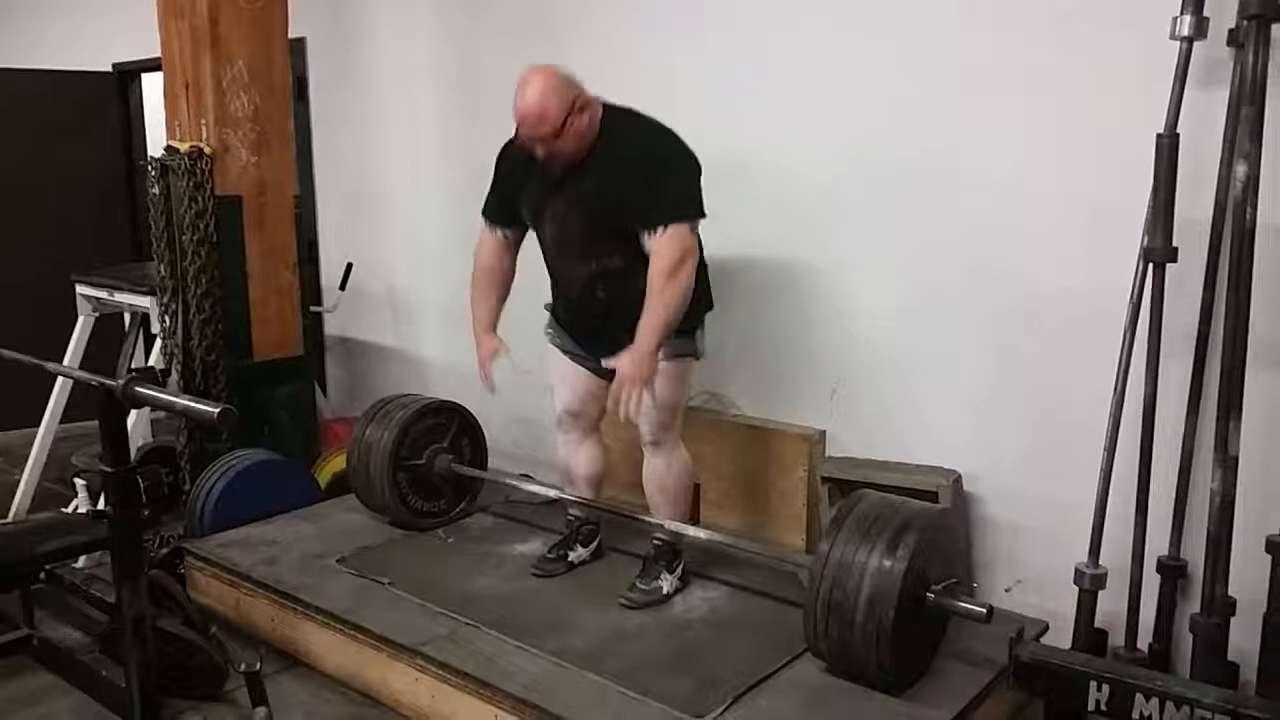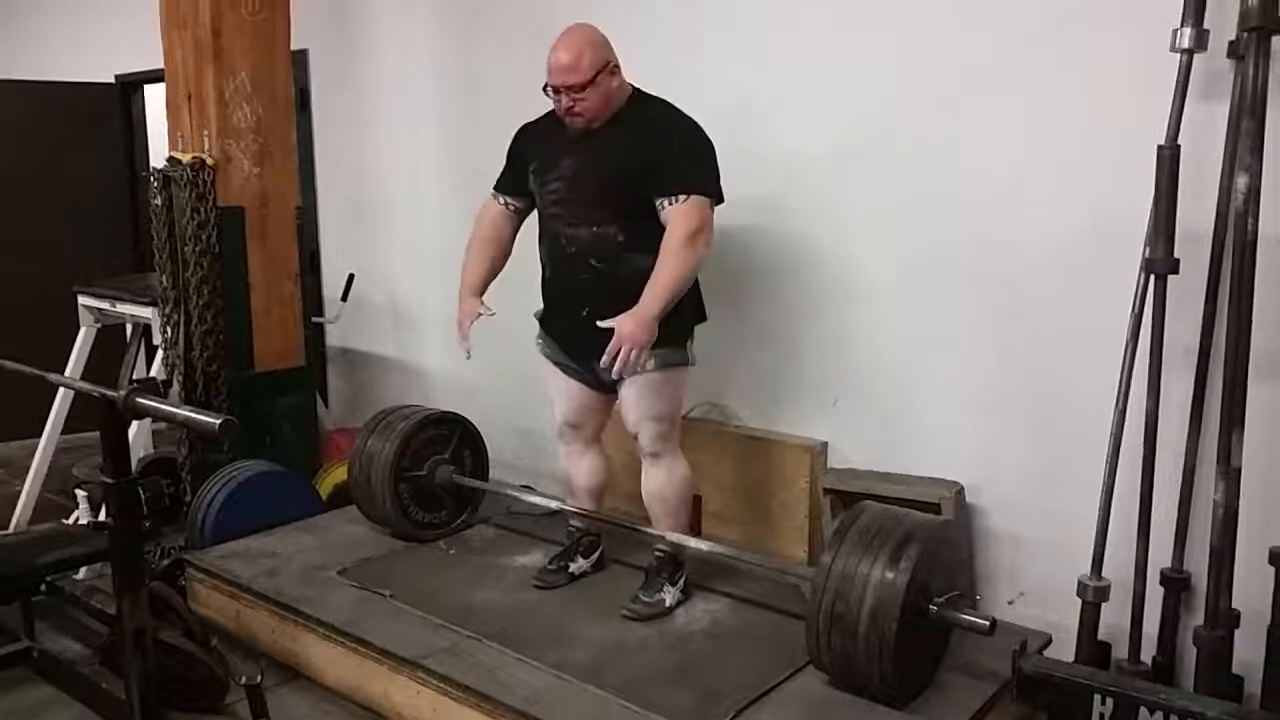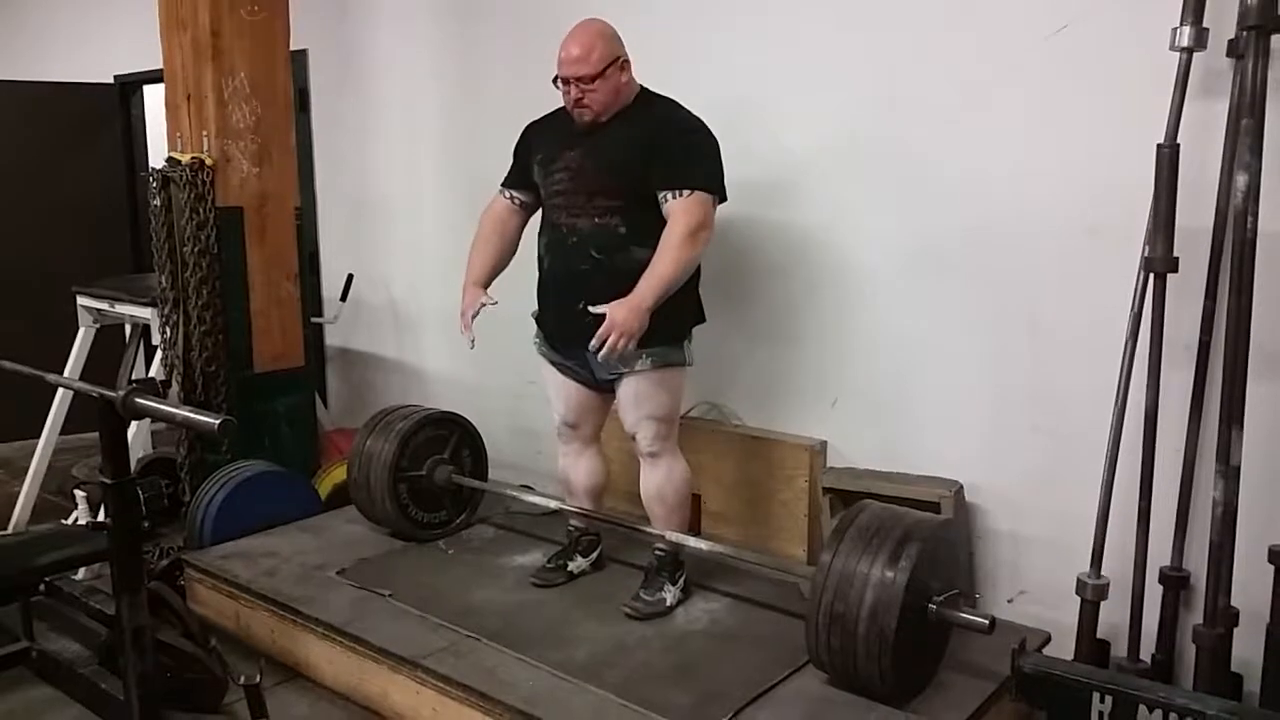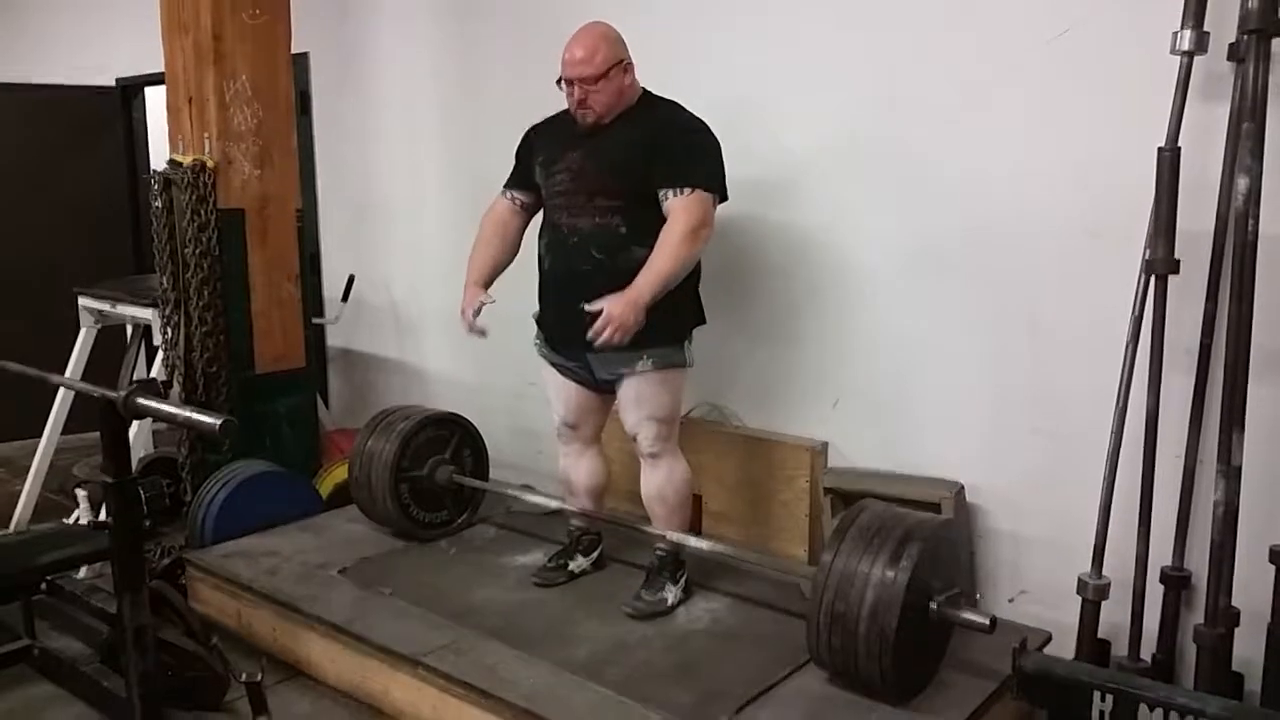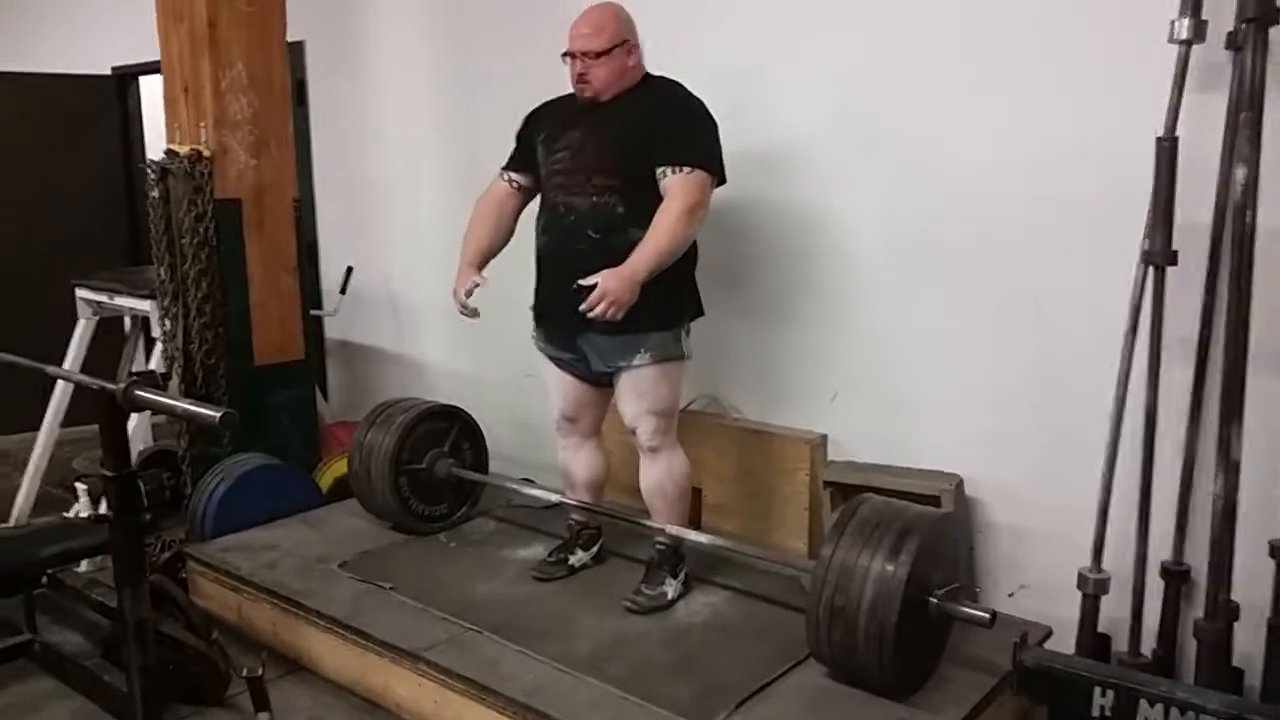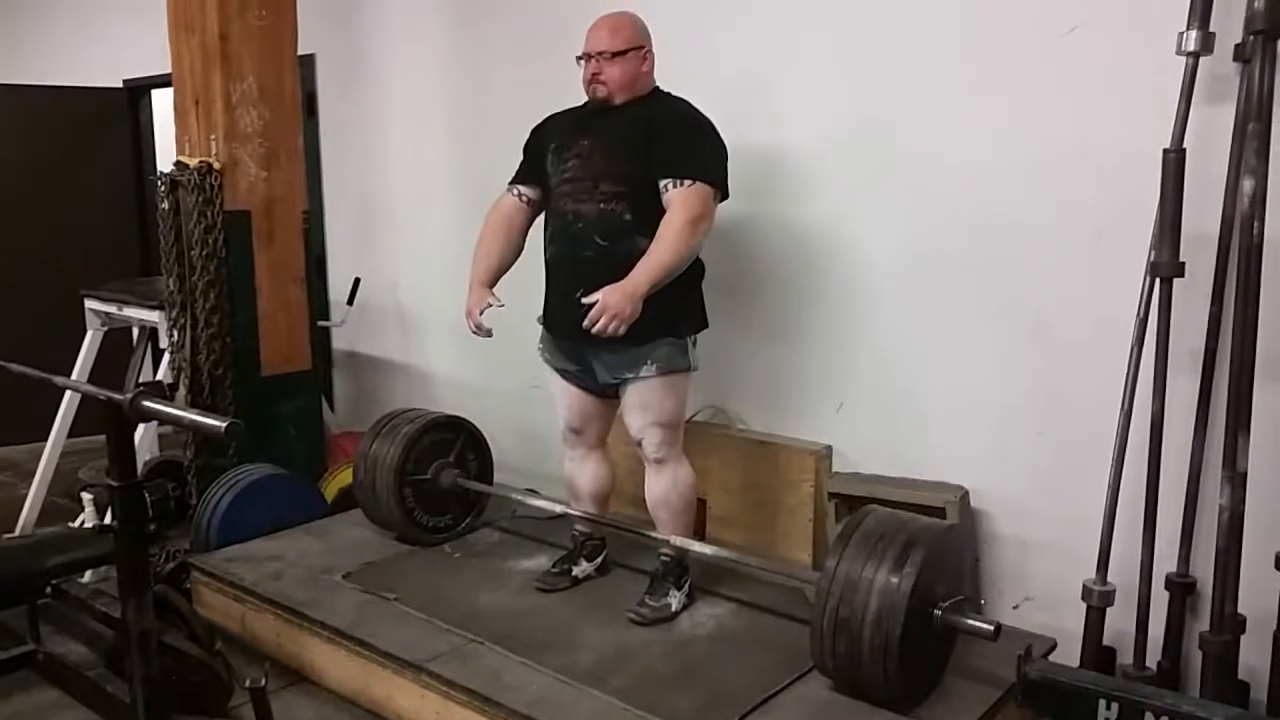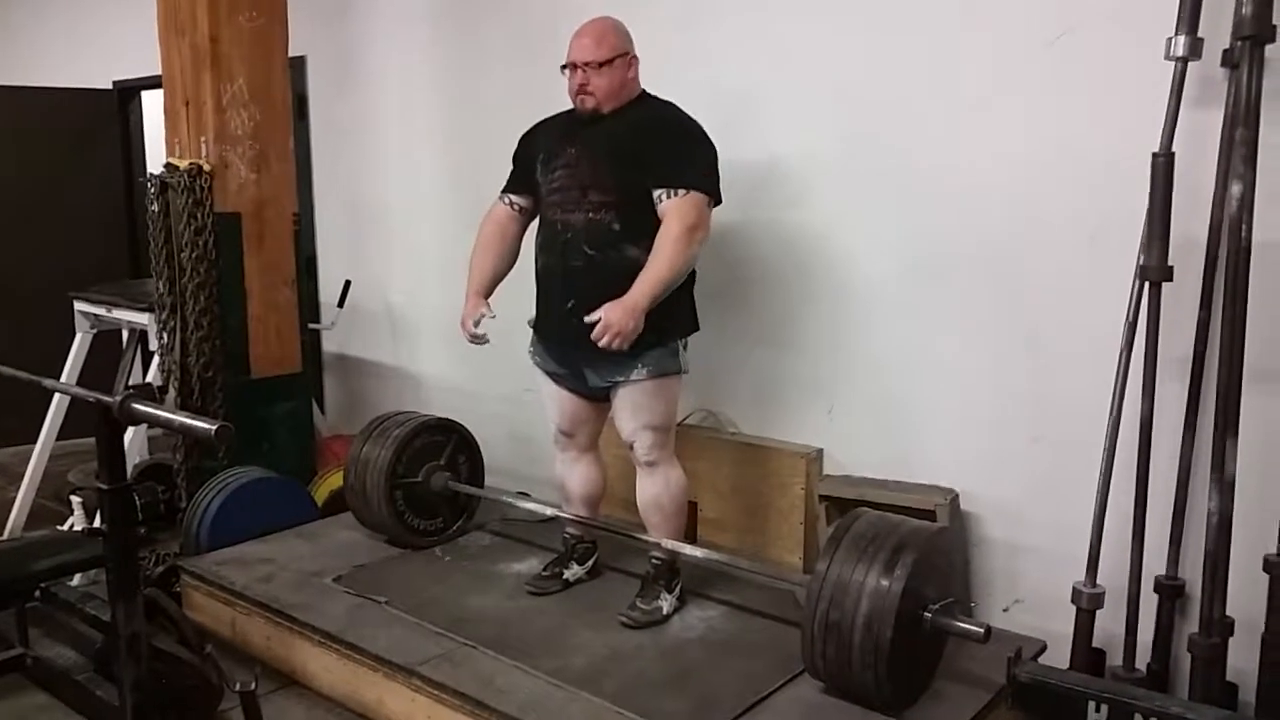
dt=0.3s
person 1, frame 1
left shoulder: (648, 152)
right shoulder: (517, 159)
left elbow: (675, 255)
right elbow: (496, 243)
left wrist: (643, 352)
right wrist: (484, 329)
left hip: (657, 322)
right hip: (576, 322)
left knee: (656, 433)
right knee: (571, 422)
left ankle: (667, 556)
right ankle: (582, 532)
person 1, frame 2
left shoulder: (667, 133)
right shoulder: (536, 138)
left elbow: (690, 228)
right elbow: (499, 214)
left wrist: (647, 315)
right wrist: (471, 291)
left hip: (643, 329)
right hip: (565, 327)
left knee: (656, 443)
right knee: (574, 435)
left ankle: (669, 566)
right ankle: (584, 543)
person 1, frame 3
left shoulder: (671, 130)
right shoulder: (542, 134)
left elbow: (691, 223)
right elbow: (506, 209)
left wrist: (640, 304)
right wrist: (475, 283)
left hip: (643, 328)
right hip: (562, 325)
left knee: (653, 443)
right knee: (572, 435)
left ankle: (669, 566)
right ankle: (583, 543)
person 1, frame 4
left shoulder: (673, 131)
right shoulder: (546, 136)
left elbow: (691, 222)
right elbow: (508, 211)
left wrist: (636, 299)
right wrist: (477, 281)
left hip: (645, 330)
right hip: (564, 326)
left knee: (654, 442)
right knee: (573, 434)
left ankle: (670, 566)
right ankle: (584, 541)
person 1, frame 5
left shoulder: (671, 110)
right shoulder: (548, 119)
left elbow: (688, 201)
right elbow: (505, 192)
left wrist: (632, 275)
right wrist: (470, 263)
left hip: (642, 316)
right hip: (561, 312)
left knee: (654, 436)
right knee: (573, 427)
left ankle: (670, 561)
right ankle: (583, 537)
person 1, frame 6
left shoulder: (678, 125)
right shoulder: (556, 131)
left elbow: (690, 214)
right elbow: (513, 208)
left wrist: (634, 289)
right wrist: (481, 282)
left hip: (648, 328)
right hip: (569, 325)
left knee: (659, 447)
right knee: (580, 439)
left ankle: (673, 573)
right ankle: (588, 548)
person 1, frame 7
left shoulder: (667, 131)
right shoulder: (544, 137)
left elbow: (685, 225)
right elbow: (506, 216)
left wrist: (634, 305)
right wrist: (477, 292)
left hip: (638, 333)
right hip: (558, 330)
left knee: (650, 451)
right knee: (571, 442)
left ankle: (665, 575)
right ankle: (578, 550)
